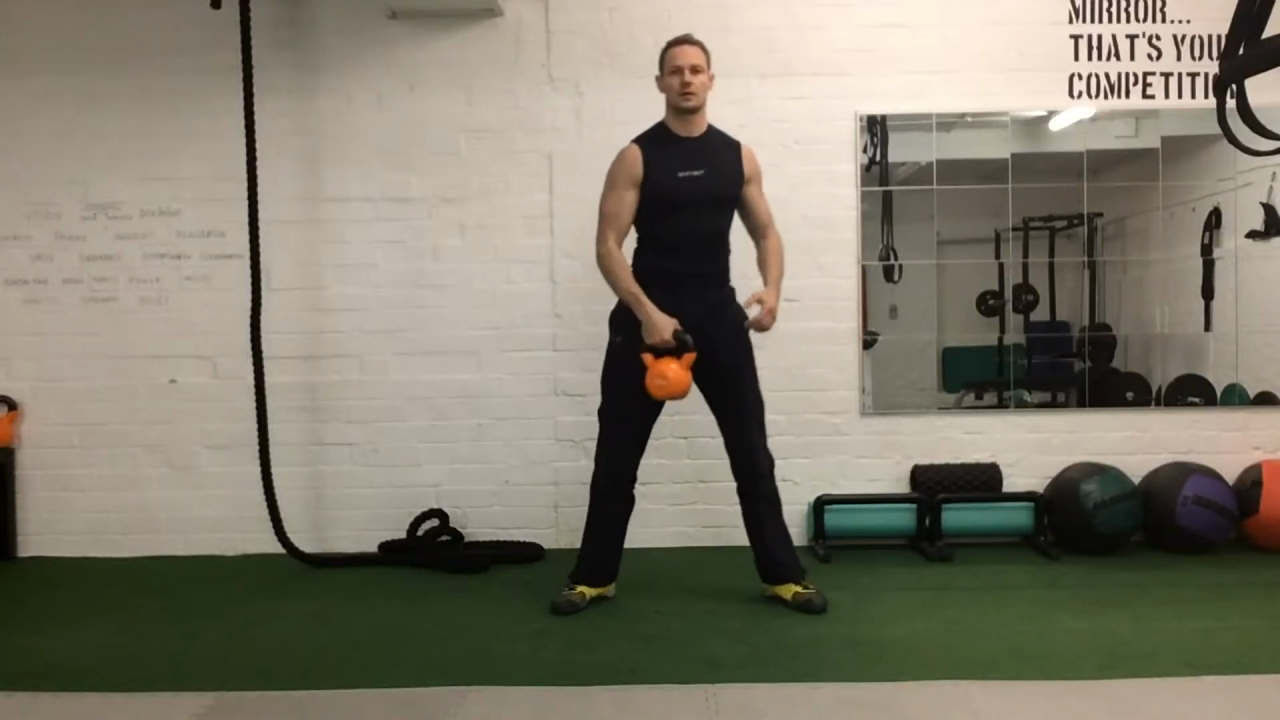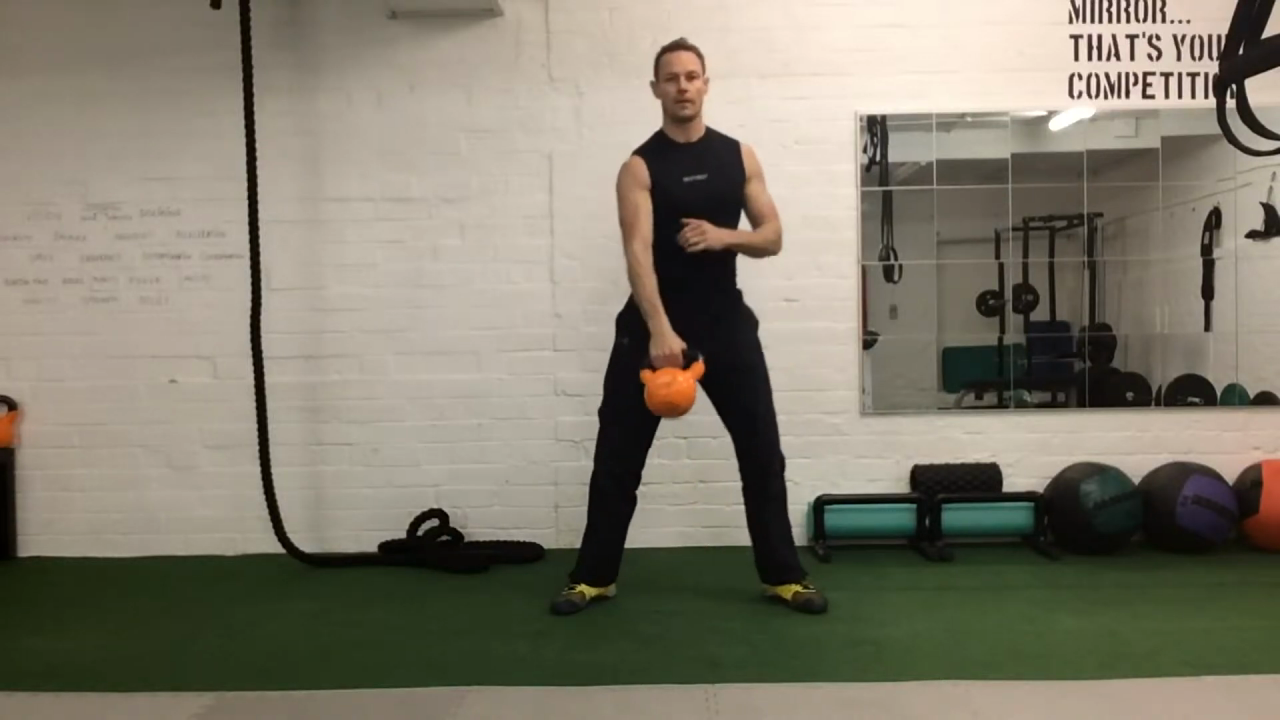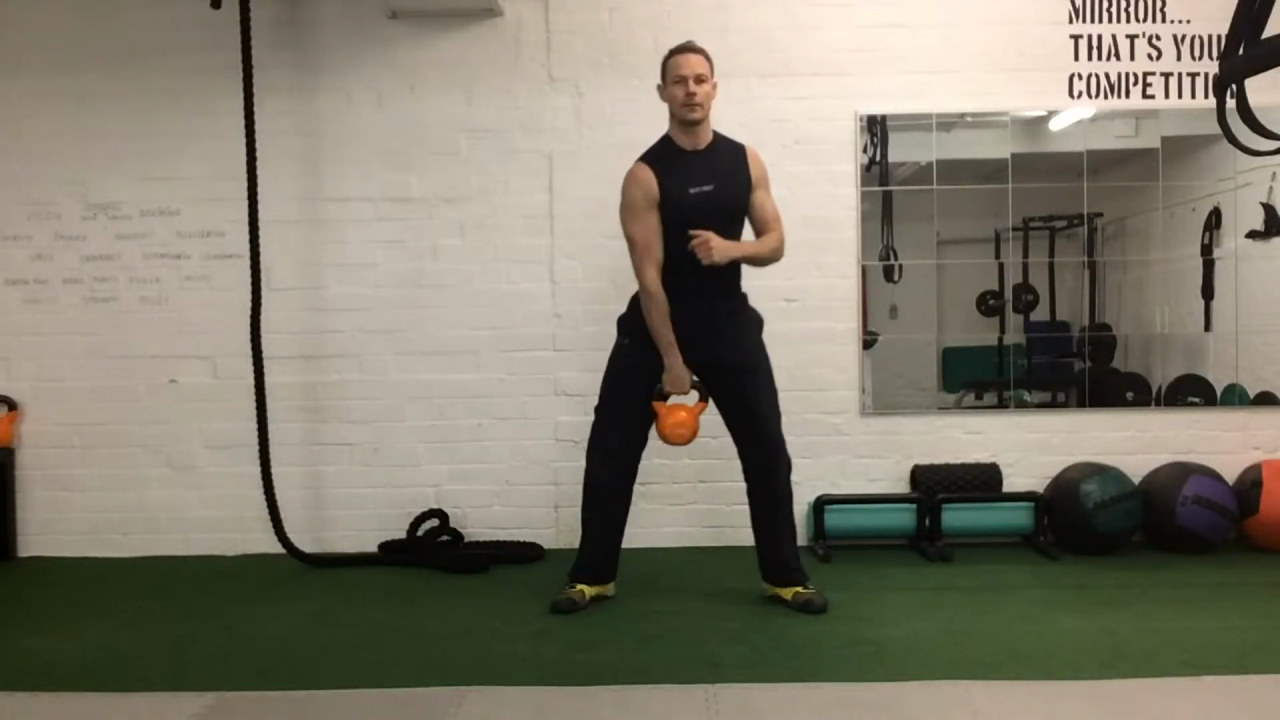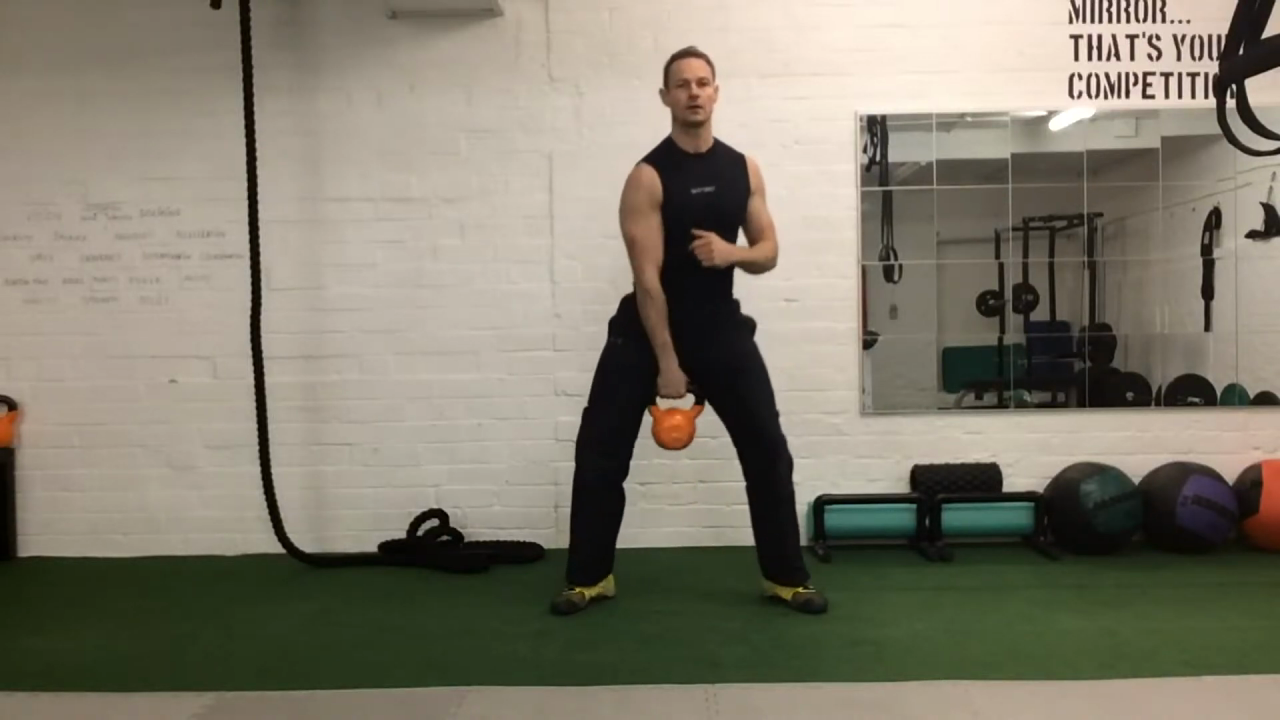
dt=0.4s
person 1, frame 1
left shoulder: (738, 156)
right shoulder: (636, 157)
left elbow: (766, 231)
right elbow: (607, 246)
left wrist: (772, 288)
right wrist: (645, 314)
left hip: (718, 316)
right hip: (647, 318)
left knee: (751, 452)
right knee: (617, 455)
left ankle: (783, 575)
right ankle: (594, 577)
person 1, frame 2
left shoulder: (739, 156)
right shoulder: (639, 166)
left elbow: (773, 236)
right elbow: (638, 253)
left wrist: (723, 236)
right wrist: (659, 332)
left hip: (724, 318)
right hip: (653, 318)
left knee: (762, 450)
right knee: (617, 455)
left ankle: (782, 575)
right ankle: (594, 576)
person 1, frame 3
left shoulder: (745, 162)
right shoulder: (644, 175)
left elbow: (775, 241)
right elbow: (649, 277)
left wrist: (733, 249)
right wrist: (671, 364)
left hip: (728, 321)
right hip: (655, 324)
left knee: (767, 450)
right knee: (610, 450)
left ankle: (784, 577)
right ankle: (594, 576)
person 1, frame 4
left shoulder: (743, 169)
right shoulder: (647, 176)
left elbow: (769, 253)
right elbow: (648, 276)
left wrist: (731, 253)
right wrist: (667, 367)
left hip: (721, 327)
right hip: (646, 331)
left knee: (769, 451)
right knee: (599, 453)
left ankle: (786, 576)
right ankle: (589, 577)
